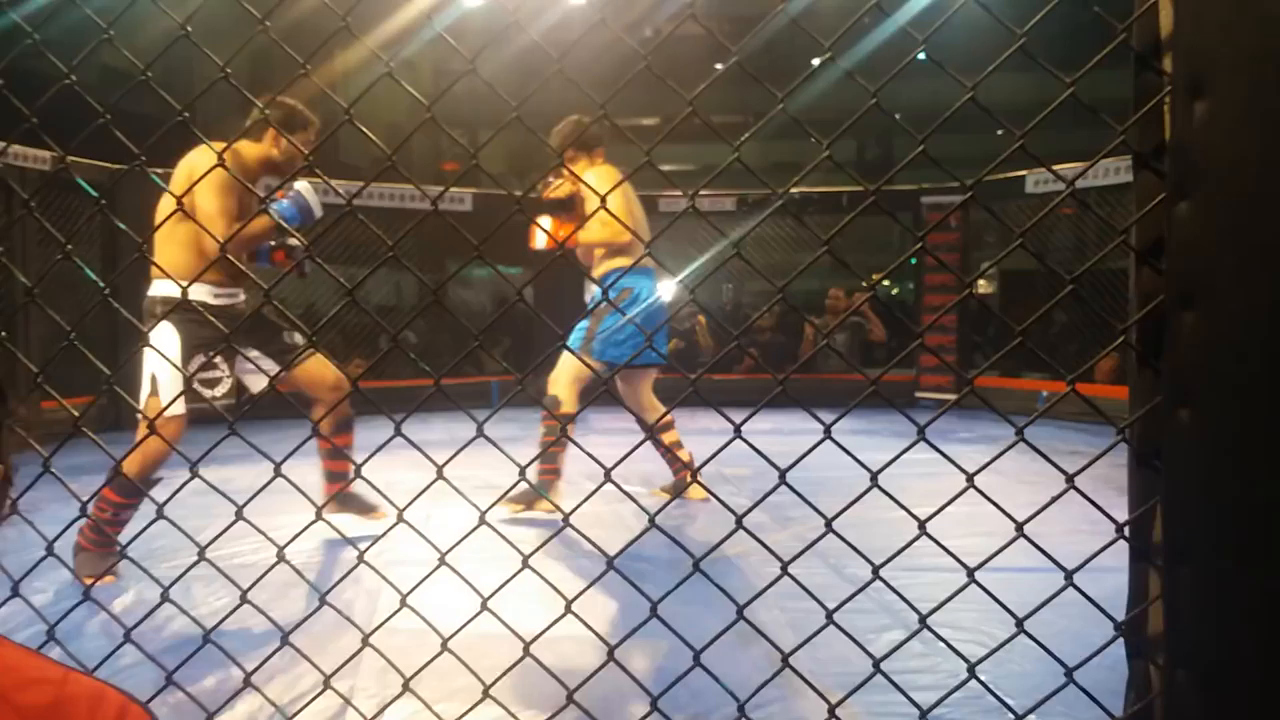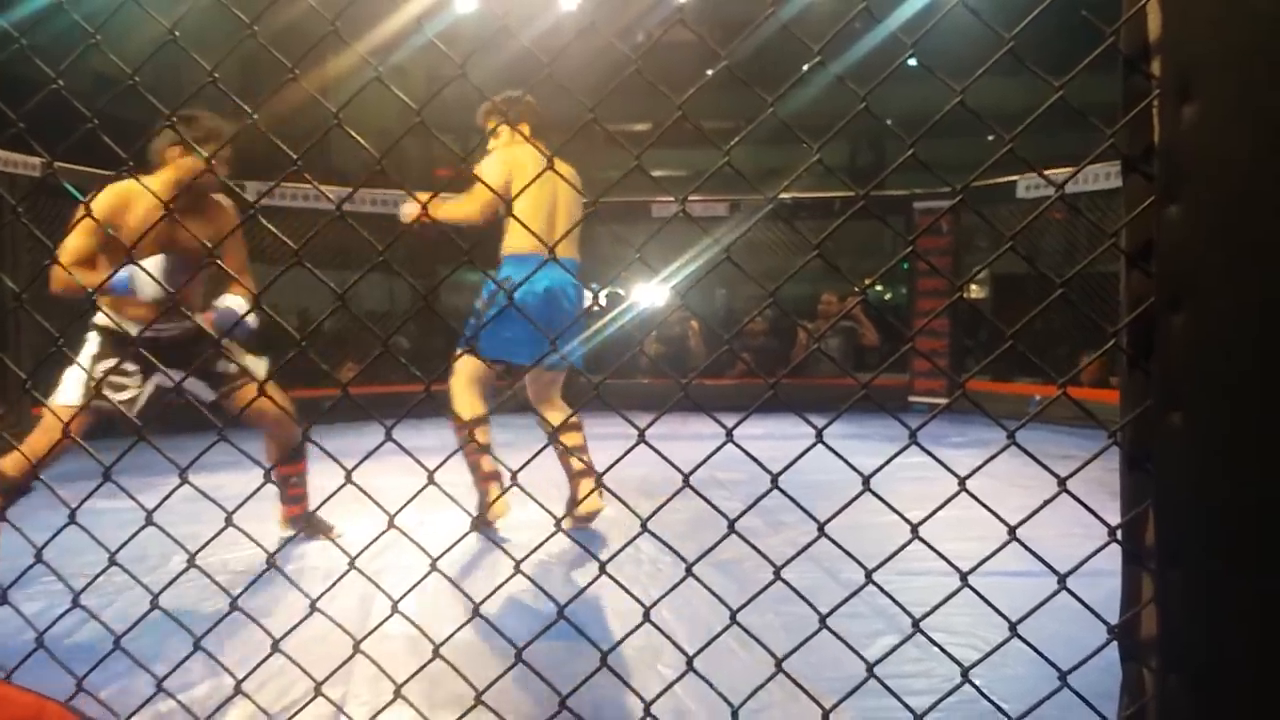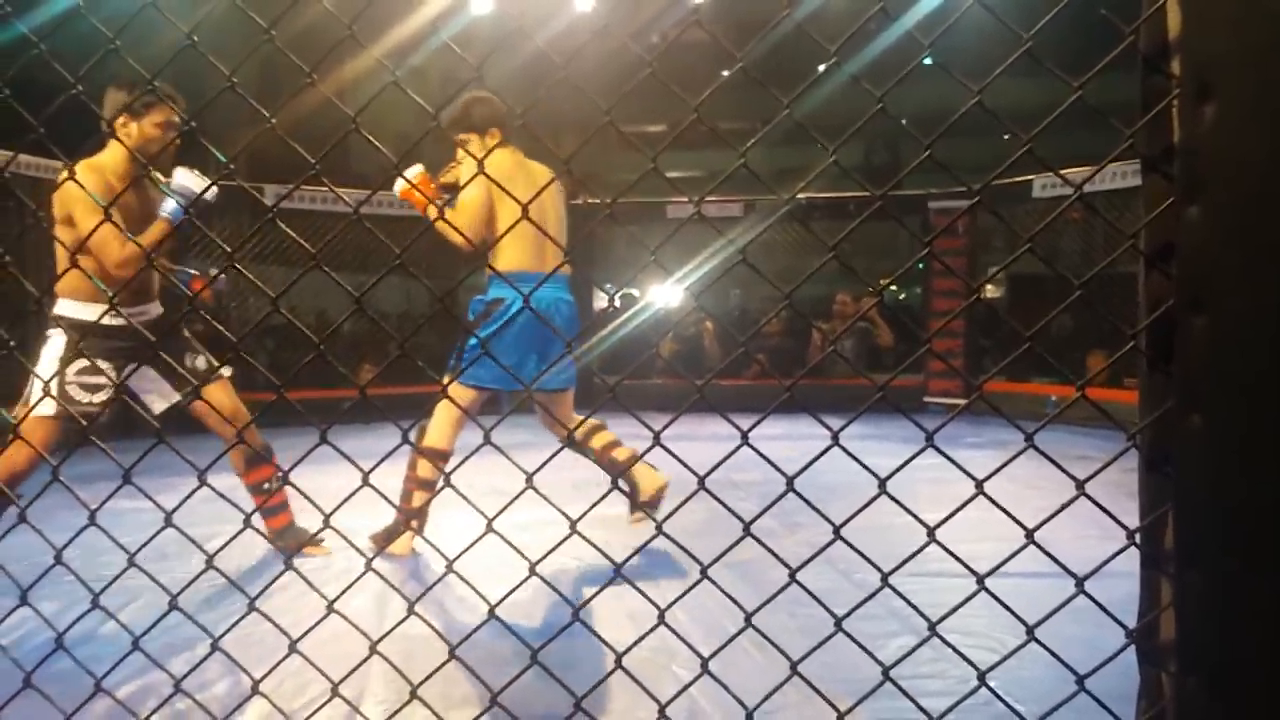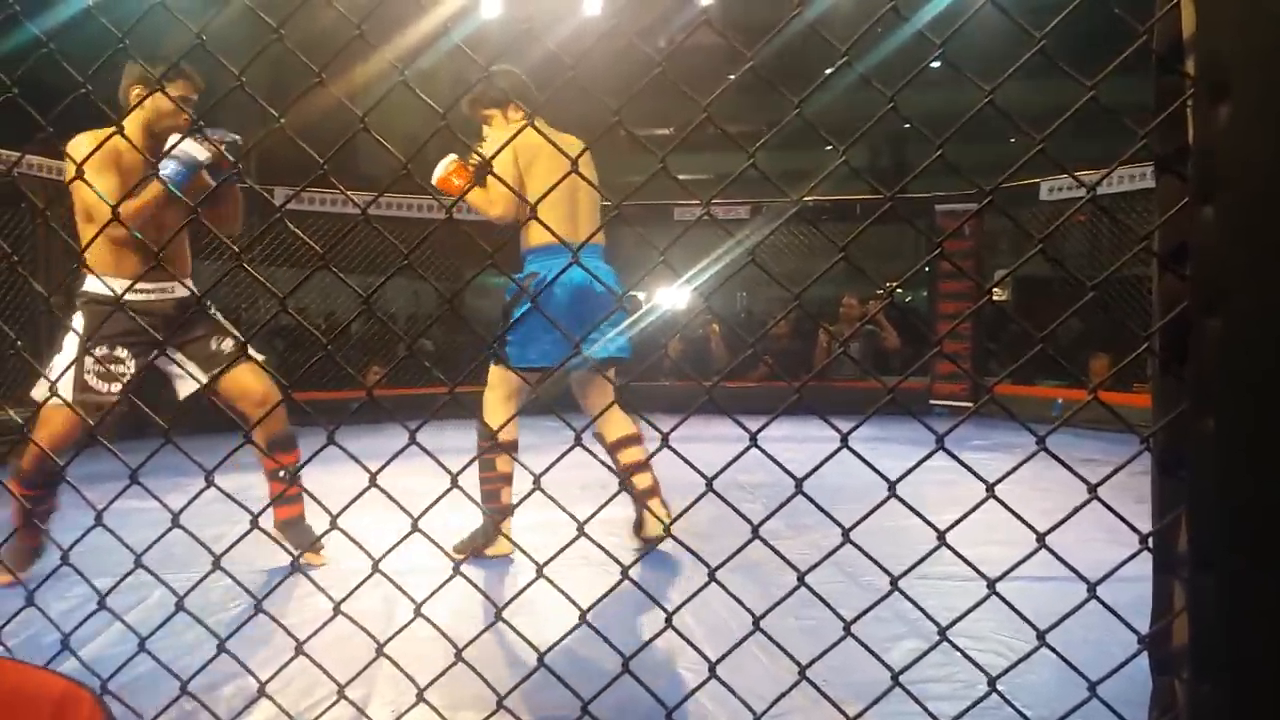
dt=0.5s
person 1, frame 1
left shoulder: (244, 175)
right shoulder: (211, 163)
right elbow: (221, 242)
left wrist: (275, 247)
right wrist: (282, 214)
left hip: (232, 308)
right hip: (183, 310)
left knee: (331, 384)
right knee: (160, 435)
left ankle: (339, 491)
right ankle: (94, 540)
person 1, frame 2
left shoulder: (219, 211)
right shoulder: (114, 202)
left elbow: (239, 281)
right elbow: (62, 278)
left wrist: (237, 307)
right wrist: (121, 282)
left hip: (190, 336)
right hip: (123, 339)
left knee: (280, 414)
right knee: (46, 443)
left ankle: (297, 511)
person 1, frame 3
left shoulder: (153, 184)
right shoulder: (83, 181)
right elbow: (122, 265)
right wrist: (176, 211)
left hip: (150, 324)
right hip: (86, 331)
left knee: (235, 419)
left ankle: (281, 526)
person 1, frame 4
left shoulder: (178, 156)
right shoulder: (91, 149)
left elbow: (228, 226)
right elbow: (115, 229)
left wrist: (222, 169)
right wrist: (173, 175)
left hip: (179, 307)
right hip: (112, 309)
left knee: (266, 401)
right knee: (53, 436)
left ankle: (291, 523)
person 2, frame 1
left shoulder: (599, 179)
right shoulder: (603, 182)
left elbow: (626, 236)
right elbow: (598, 240)
left wrist: (571, 234)
right wrist: (570, 196)
left hip: (623, 291)
right hip: (636, 294)
left knee: (562, 381)
right knee: (637, 392)
left ankle: (544, 487)
right ankle: (688, 478)
person 2, frame 2
left shoulder: (507, 160)
right shoulder: (566, 172)
left elbow: (474, 210)
left wrist: (425, 209)
left hip: (521, 279)
right hip: (564, 286)
left knee: (464, 382)
right knee: (546, 398)
left ankle: (491, 492)
right ankle: (587, 491)
person 2, frame 3
left shoulder: (487, 165)
right shoulder: (547, 174)
left elbow: (468, 235)
left wrist: (427, 201)
left hip: (514, 299)
right hip: (558, 298)
left knee: (450, 410)
right knee: (561, 417)
left ankle: (405, 526)
right ankle: (642, 478)
person 2, frame 4
left shoulder: (510, 141)
right shoulder: (575, 148)
left elbow: (500, 209)
left wrist: (461, 184)
left hip: (548, 278)
right hip: (596, 275)
left knee: (499, 400)
right knee: (599, 402)
left ankle: (495, 525)
right ankle: (653, 511)
